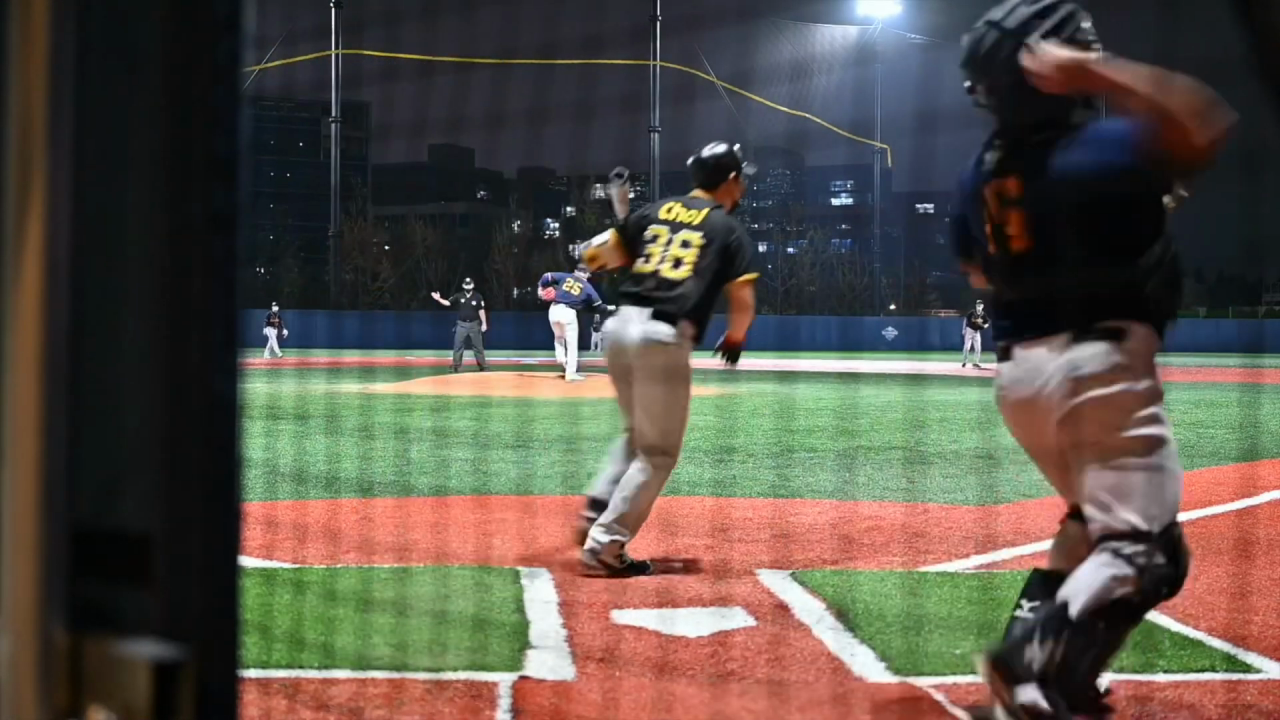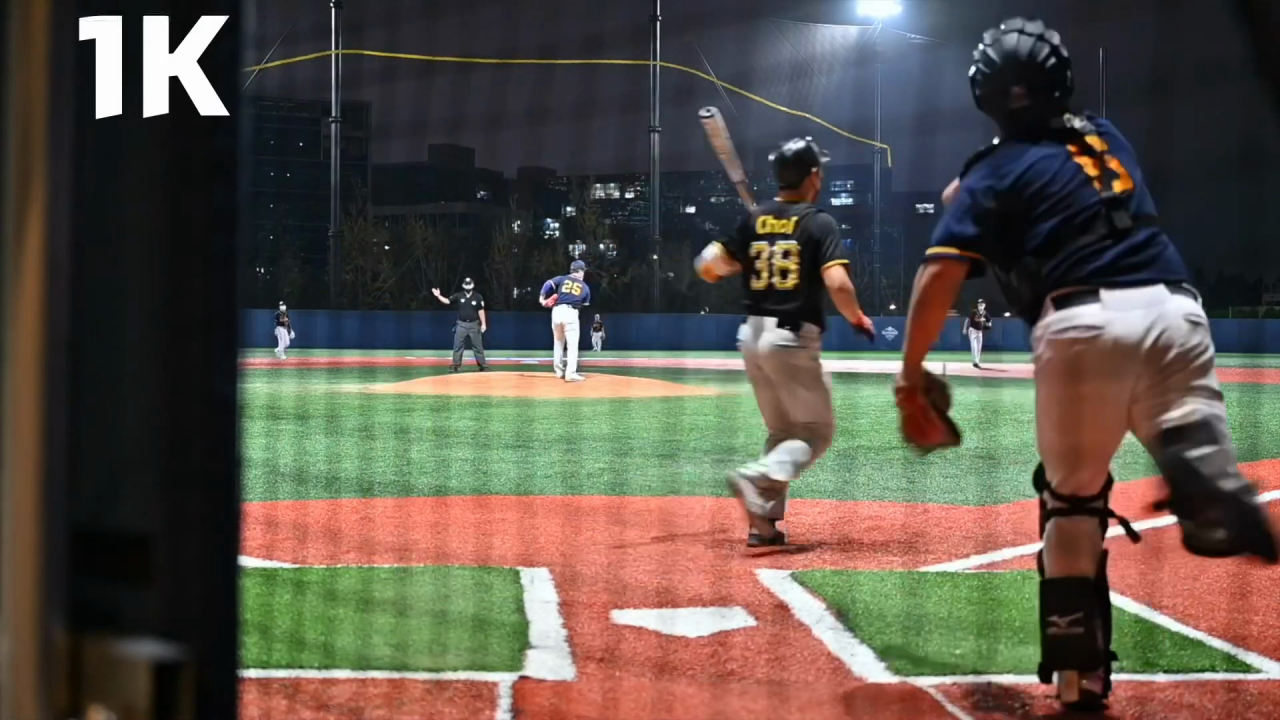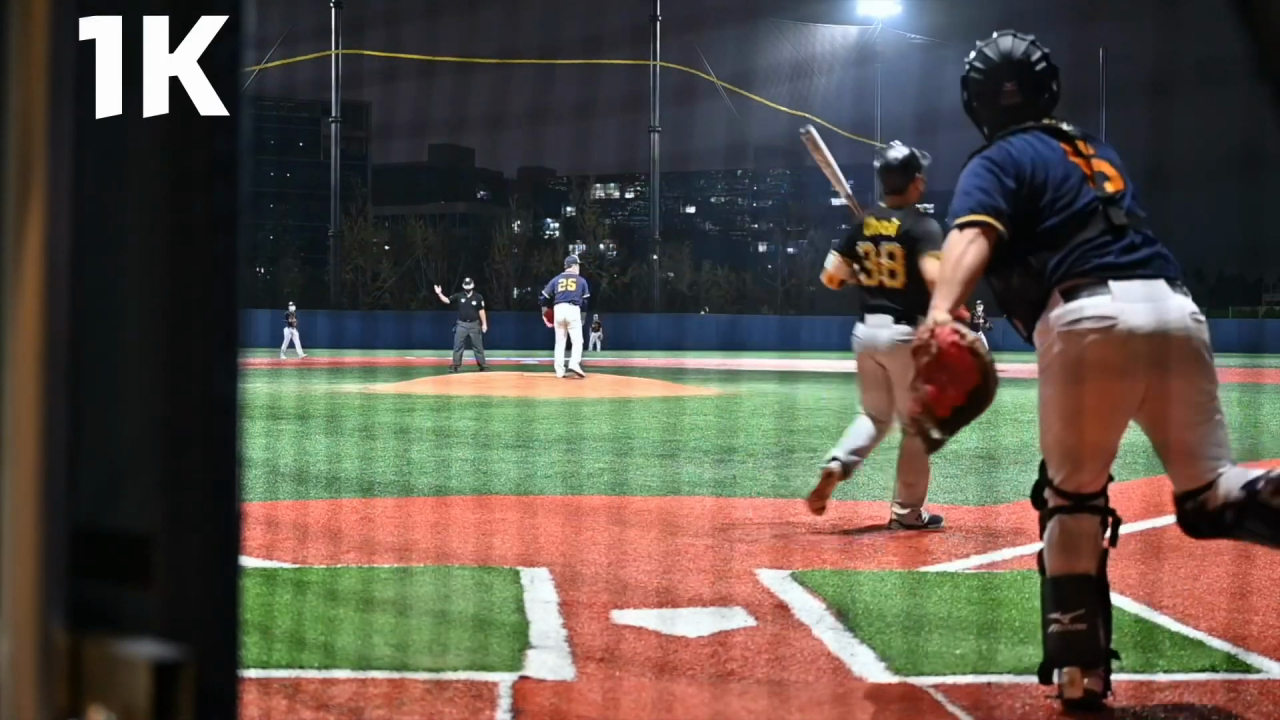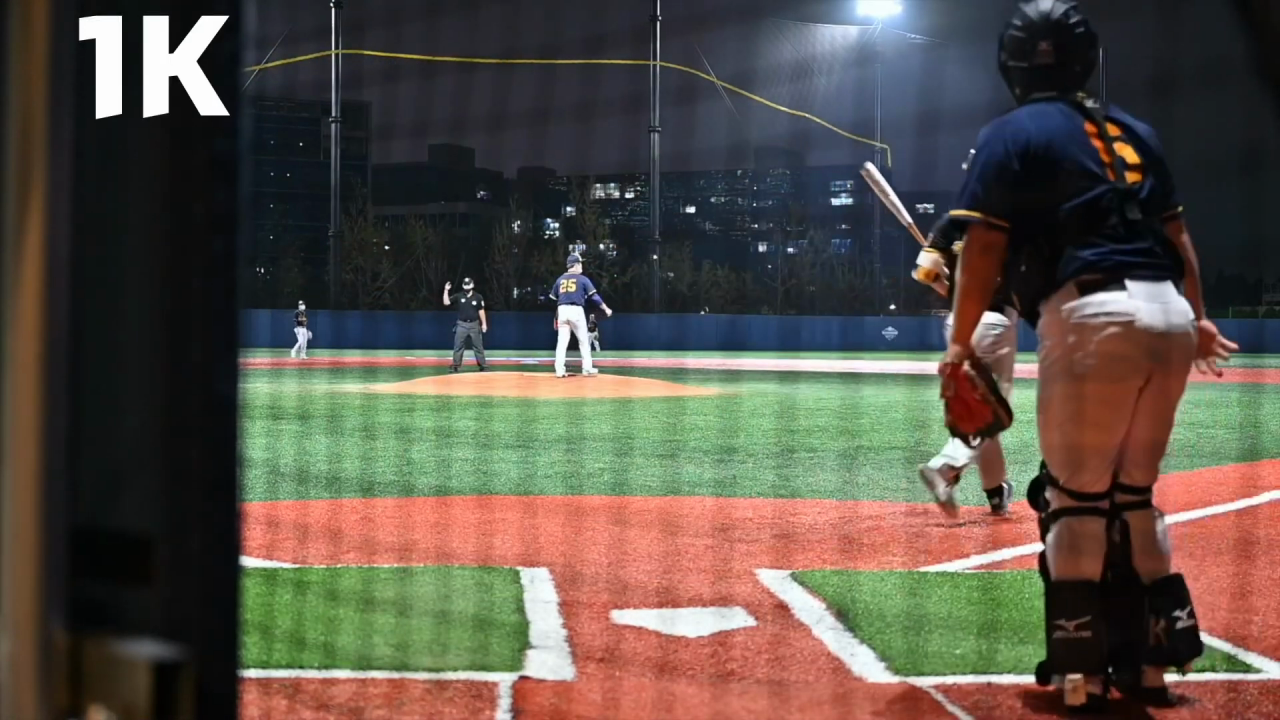
dt=0.3s
person 1, frame 1
left shoulder: (982, 173)
right shoulder: (1100, 147)
right elbow: (1198, 133)
right wrist: (1098, 77)
left hip: (1023, 376)
right hip: (1104, 373)
left knee: (1094, 520)
right knee: (1140, 552)
left ankle: (1051, 657)
person 1, frame 2
left shoulder: (993, 172)
right shoulder: (1105, 135)
left elbow: (939, 277)
left wrist: (912, 368)
left hip: (1078, 330)
right hip: (1170, 315)
left knee: (1075, 504)
right knee: (1212, 515)
left ankle: (1079, 673)
right ankle: (1198, 461)
person 1, frame 3
left shoulder: (996, 162)
right shoulder: (1093, 148)
left elbow: (970, 238)
left wrist: (939, 314)
left hip: (1090, 320)
right hip: (1174, 310)
left knee: (1072, 499)
right knee: (1206, 485)
left ankle: (1080, 672)
person 1, frame 4
left shoulder: (1011, 134)
right shoulder: (1135, 130)
left elbow: (982, 246)
right elbow: (1177, 235)
left wrist: (959, 340)
right wrist: (1197, 317)
left hip: (1091, 316)
right hip: (1169, 313)
left knee: (1076, 498)
right knee: (1134, 493)
left ankle: (1082, 675)
right ankle: (1157, 654)
person 2, frame 1
left shoulder: (652, 211)
right shoulder: (728, 228)
left elbow: (592, 255)
right elbow: (743, 301)
left wrist: (624, 258)
right wrist: (735, 339)
left hip: (619, 327)
right hip: (665, 336)
left knee: (638, 434)
right knee: (657, 449)
left ankle: (598, 507)
right ankle: (605, 544)
person 2, frame 2
left shoulder: (751, 221)
right shoulder: (821, 224)
left elbow: (706, 267)
right elbow: (838, 285)
right wrist: (858, 318)
left hip: (753, 335)
right hip: (793, 339)
left knee: (782, 431)
right knee: (816, 433)
left ankle: (764, 521)
right ankle: (757, 478)
person 2, frame 3
left shoulder: (860, 223)
right shoulder: (922, 224)
left elbow: (830, 276)
right elbow: (934, 278)
left hip: (865, 331)
right hip: (904, 333)
left knee: (874, 417)
right knee: (916, 425)
left ankle: (837, 466)
right ankle: (907, 512)
person 2, frame 4
left shoulder: (952, 222)
left elbow: (924, 270)
left wrist: (942, 281)
left hip: (959, 322)
right hip: (995, 321)
left ankle: (995, 491)
right ankle: (944, 467)
